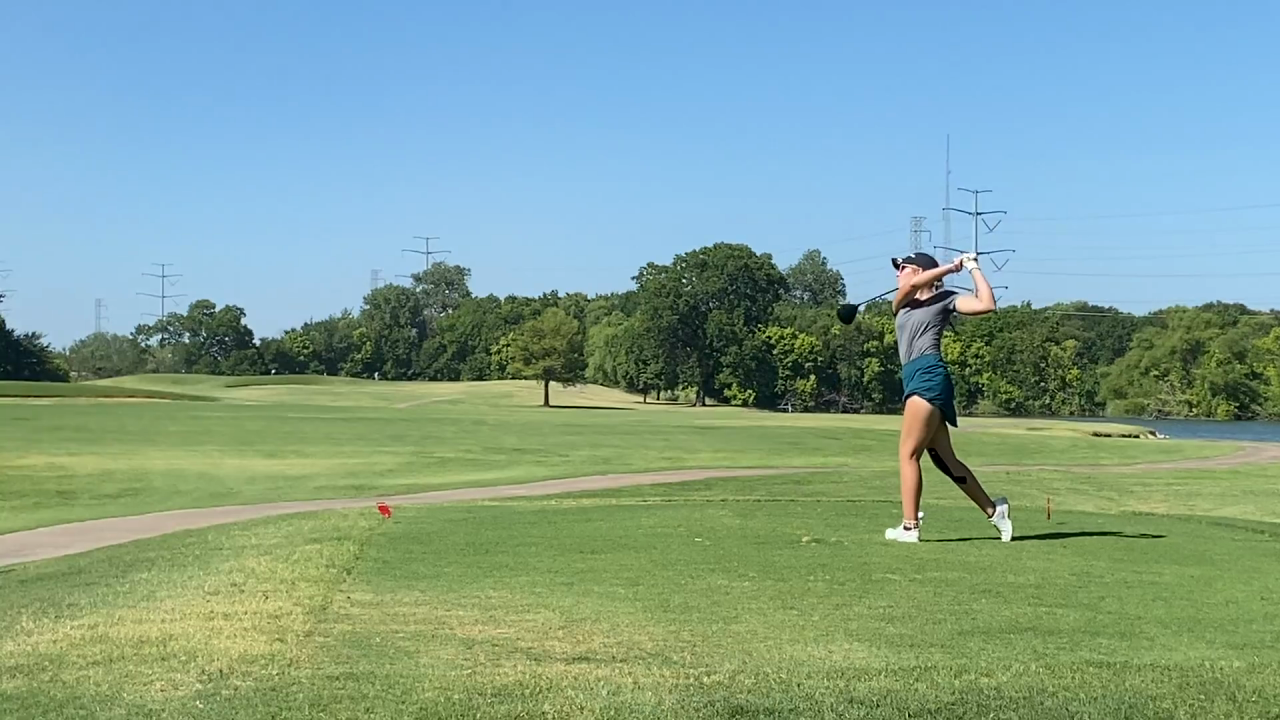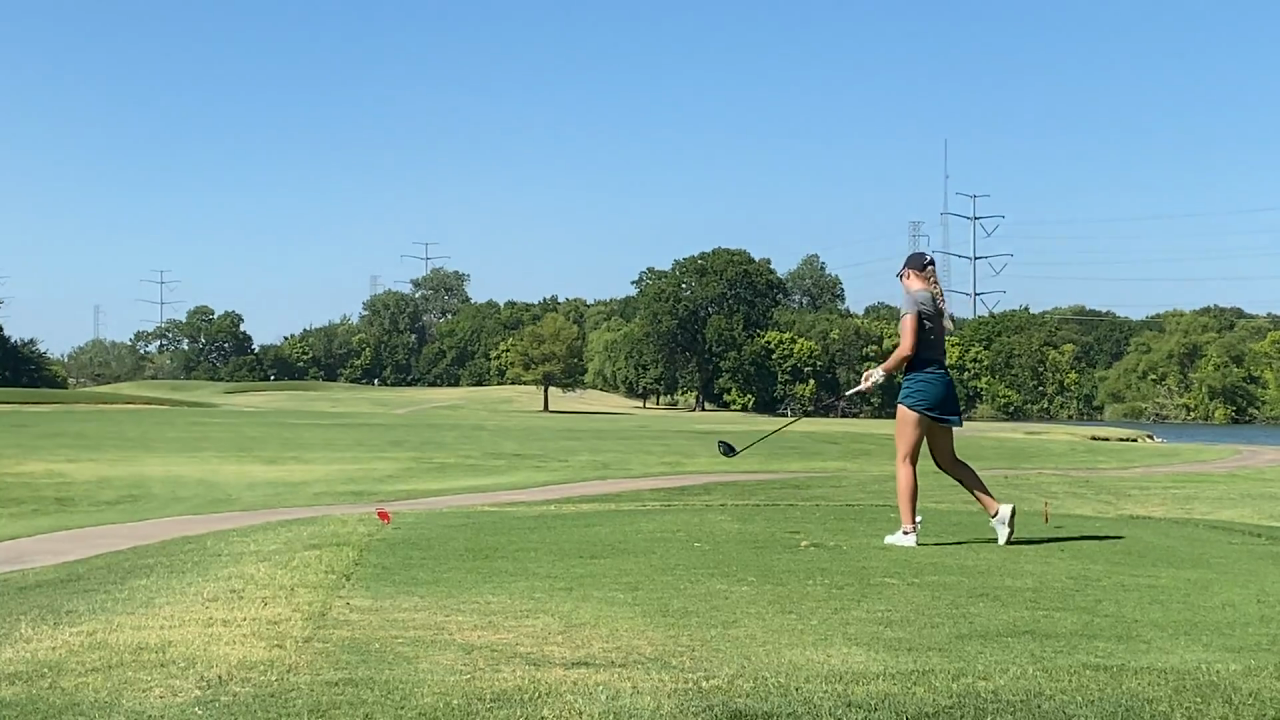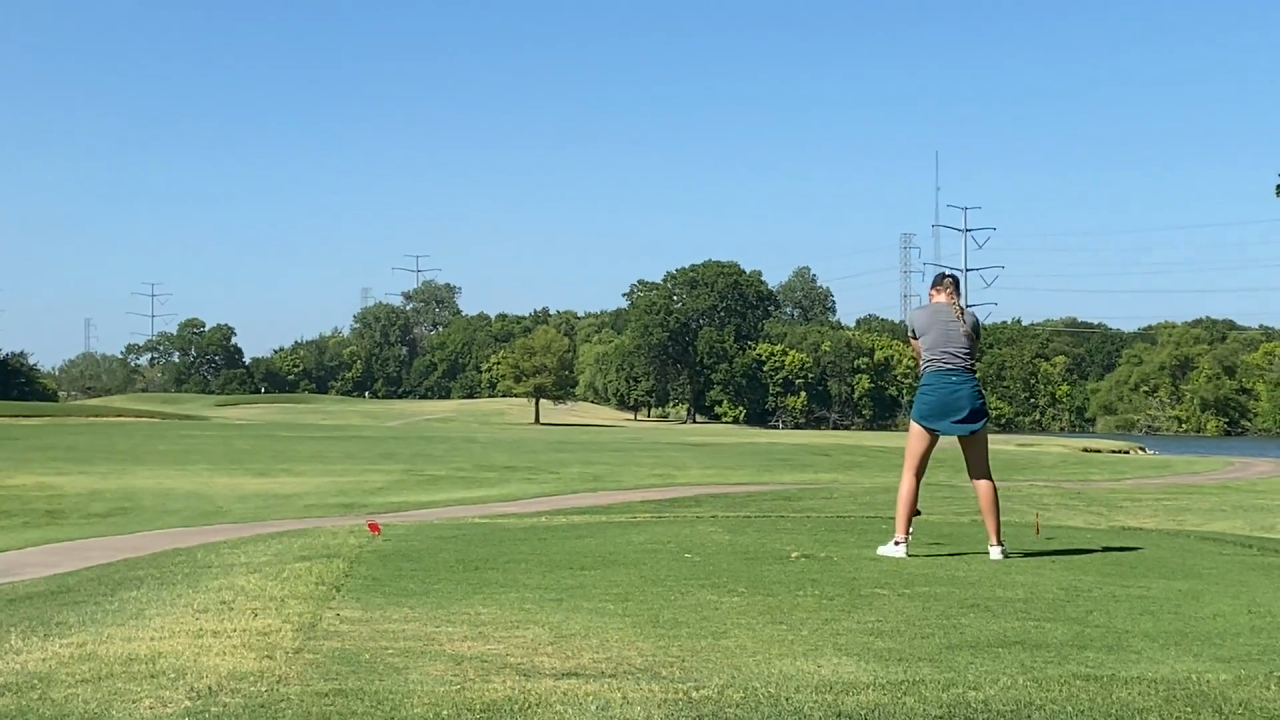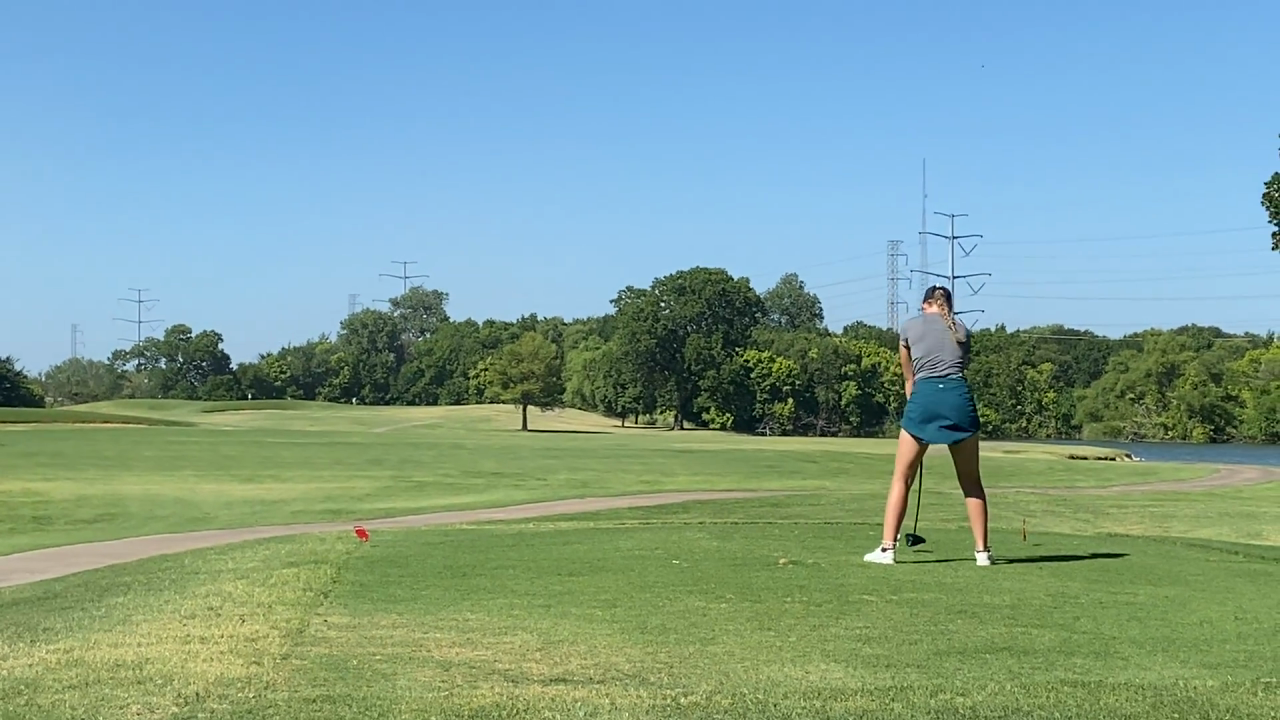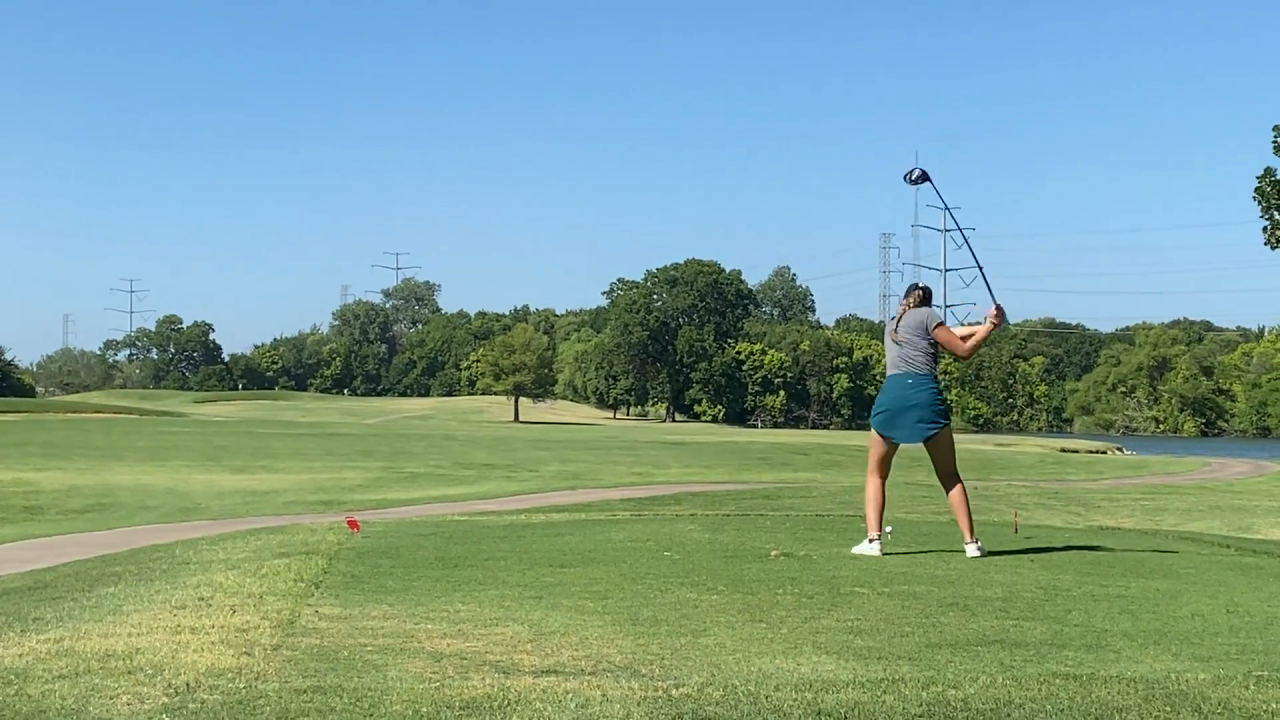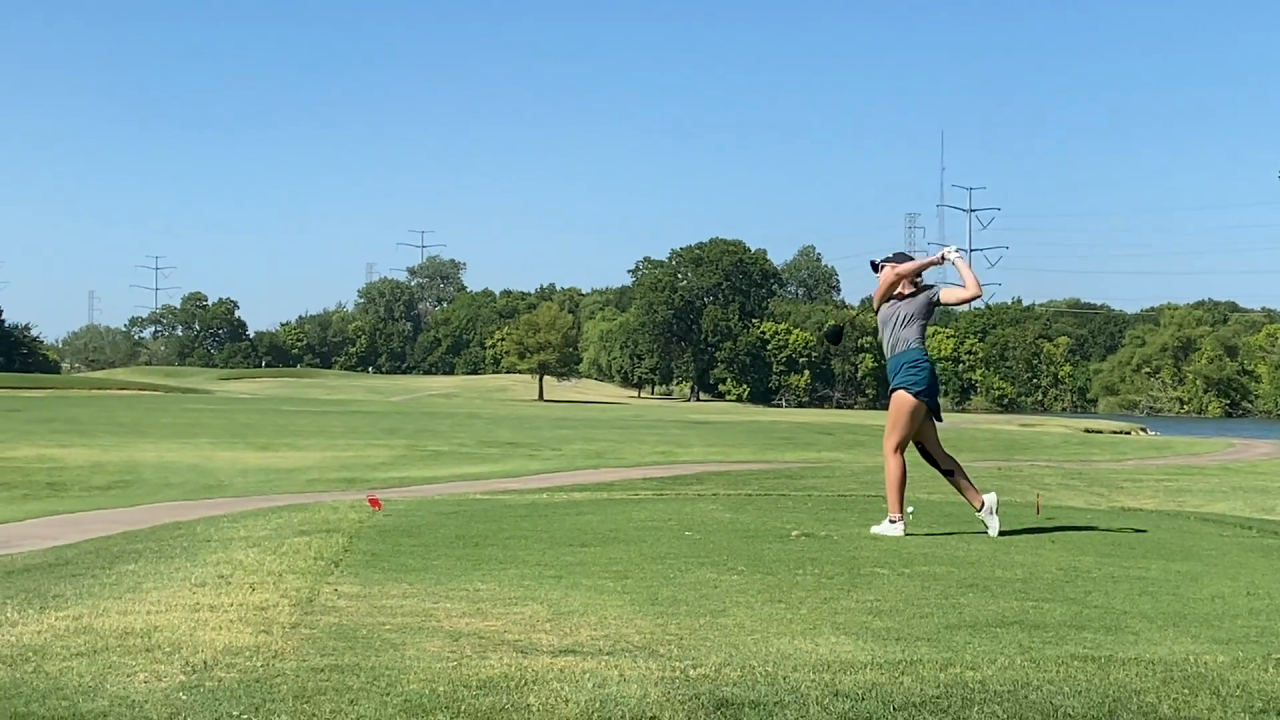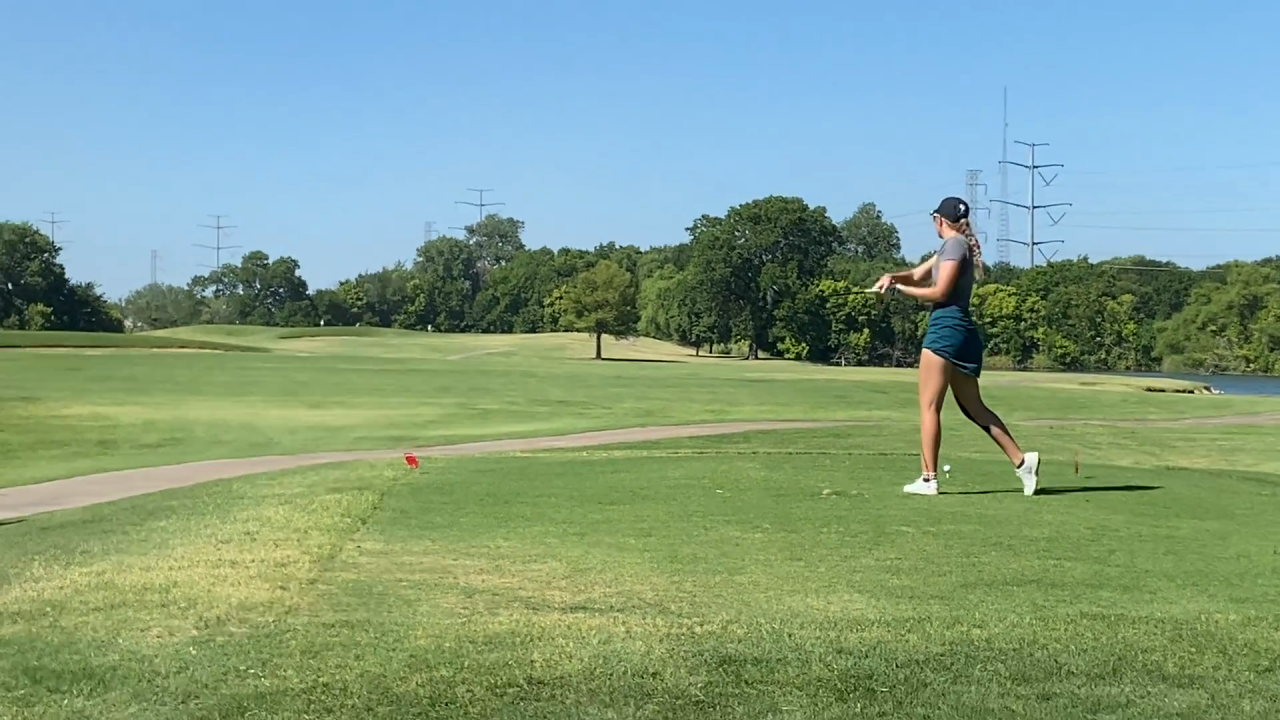
dt=0.7s
person 1, frame 1
left shoulder: (945, 298)
right shoulder: (901, 303)
left elbow: (987, 304)
right elbow: (912, 284)
left wrist: (973, 268)
right wrist: (953, 266)
left hip: (929, 376)
right hip: (915, 379)
left knee: (908, 453)
right knee: (944, 459)
left ankle: (909, 526)
right ankle: (993, 510)
person 1, frame 2
left shoulder: (912, 300)
right shoulder: (934, 301)
left elbow: (907, 349)
left wrist: (882, 371)
right wrist: (879, 371)
left hip: (919, 384)
right hip: (941, 383)
left knee: (905, 460)
right knee: (947, 459)
left ankle: (907, 531)
right ankle: (997, 509)
person 1, frame 3
left shoulder: (916, 316)
right shoulder: (970, 318)
left hip: (933, 391)
right hip: (968, 391)
left knee: (911, 471)
right knee: (981, 473)
left ankle: (899, 541)
right ankle: (995, 545)
person 1, frame 4
left shoulder: (910, 326)
right shoulder: (962, 330)
left hip: (924, 398)
right hip: (958, 398)
left knee: (901, 479)
right knee: (971, 481)
left ankle: (887, 548)
right ankle: (982, 550)
person 1, frame 5
left shoulder: (892, 324)
right shoulder: (927, 315)
right elbow: (963, 351)
left wrist: (983, 324)
right wrist: (990, 326)
left hip: (892, 395)
right hip: (926, 395)
left knee: (875, 474)
right knee: (949, 476)
left ankle: (873, 539)
right ankle: (971, 542)
person 1, frame 6
left shoulder: (928, 293)
right shoulder: (881, 299)
left elbow: (974, 292)
right elbow: (900, 273)
left wrist: (956, 259)
right wrist: (935, 259)
left hip: (914, 370)
right hip: (899, 375)
left knee: (892, 447)
right knee: (932, 451)
left ankle: (894, 520)
right ankle: (982, 504)
person 1, frame 7
left shoulder: (955, 245)
right shoulder: (953, 247)
left elbow: (939, 292)
right elbow: (919, 274)
left wrist: (898, 287)
right wrist: (892, 277)
left hip: (946, 327)
right hip: (961, 330)
left knee: (929, 406)
right knee: (973, 406)
left ankle: (928, 479)
right ankle: (1021, 460)
